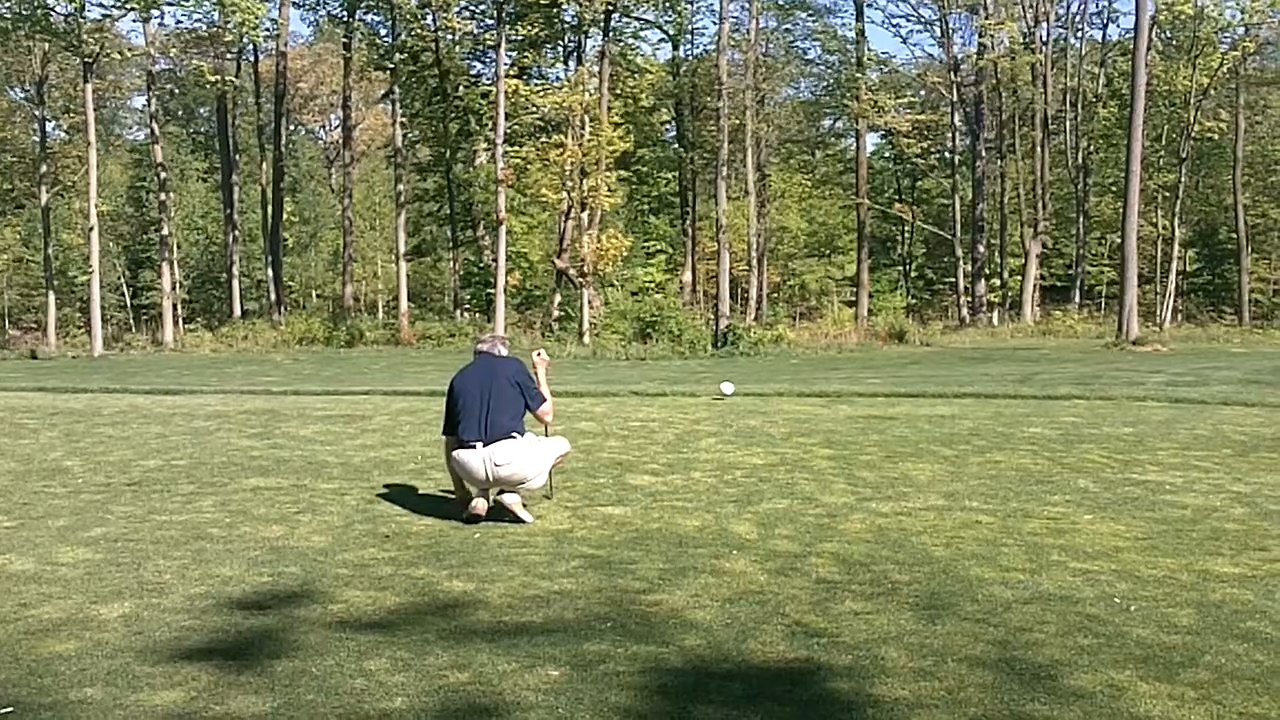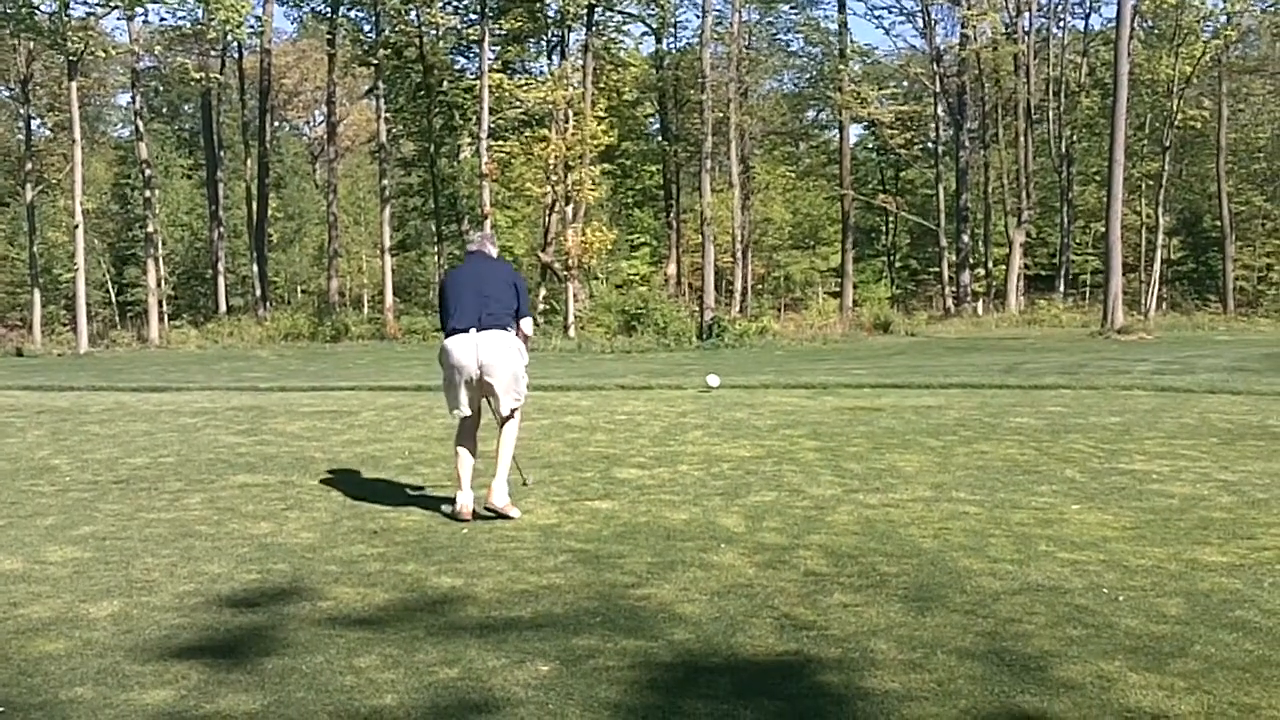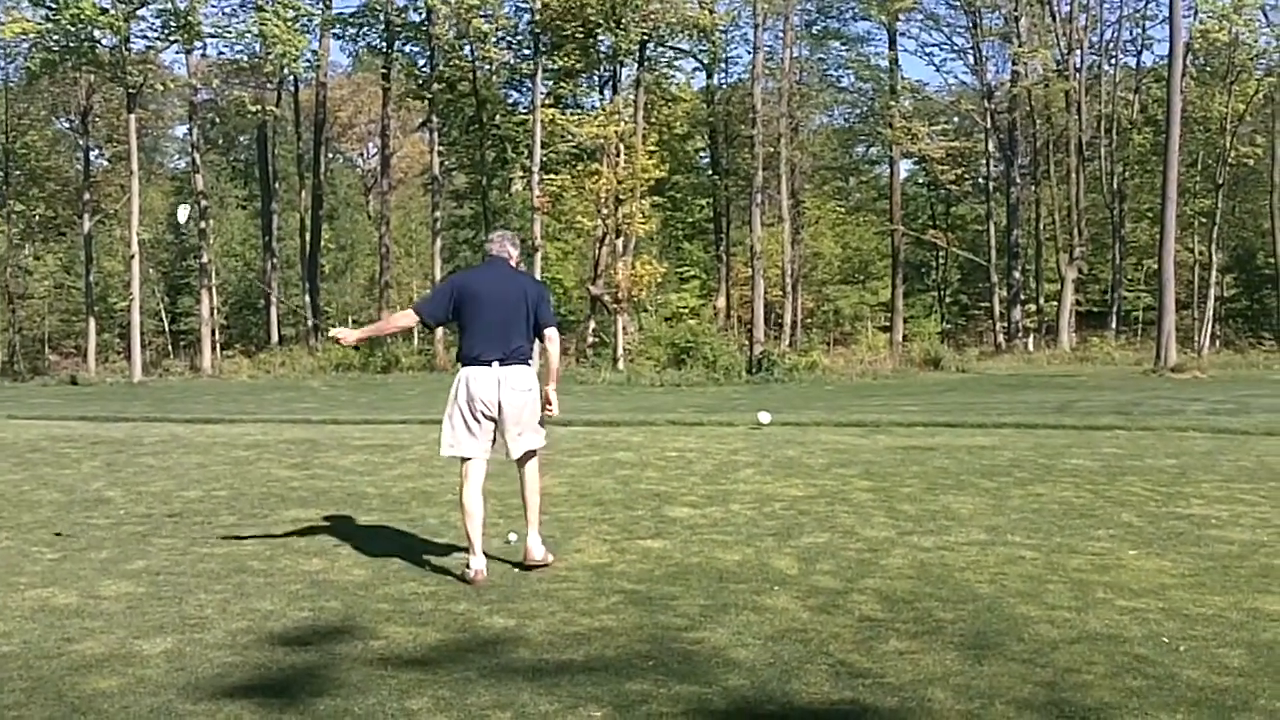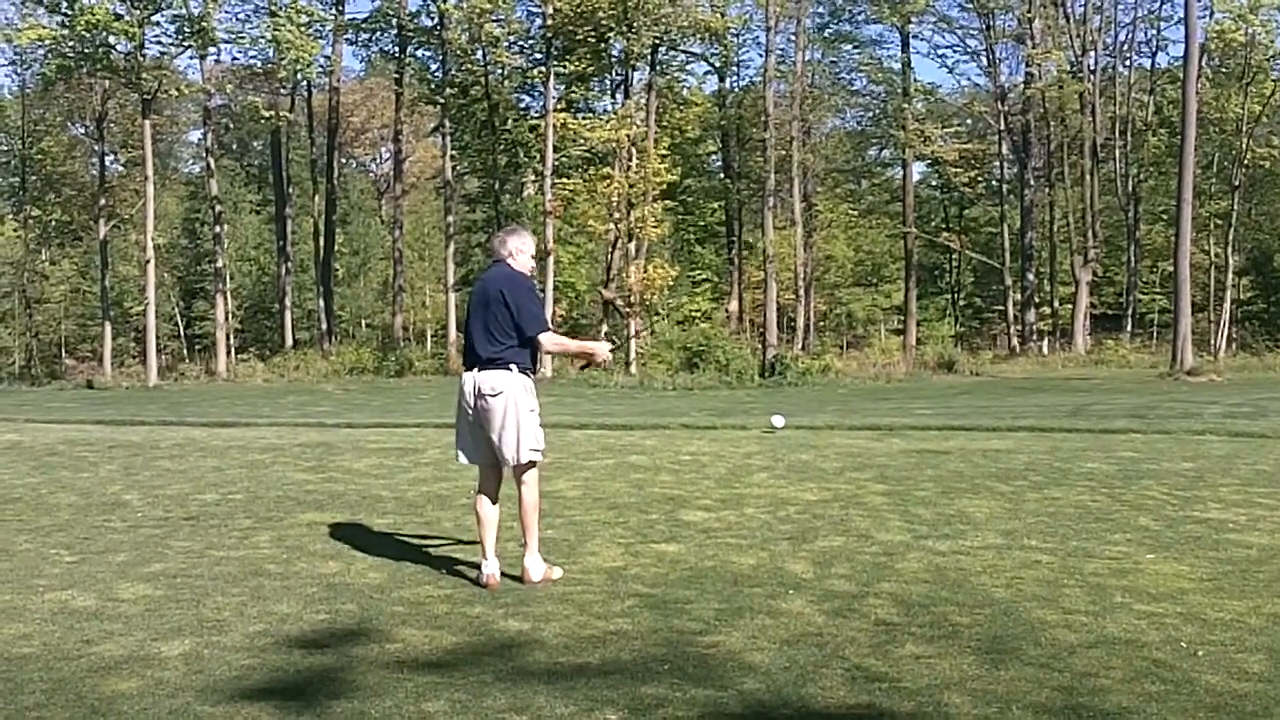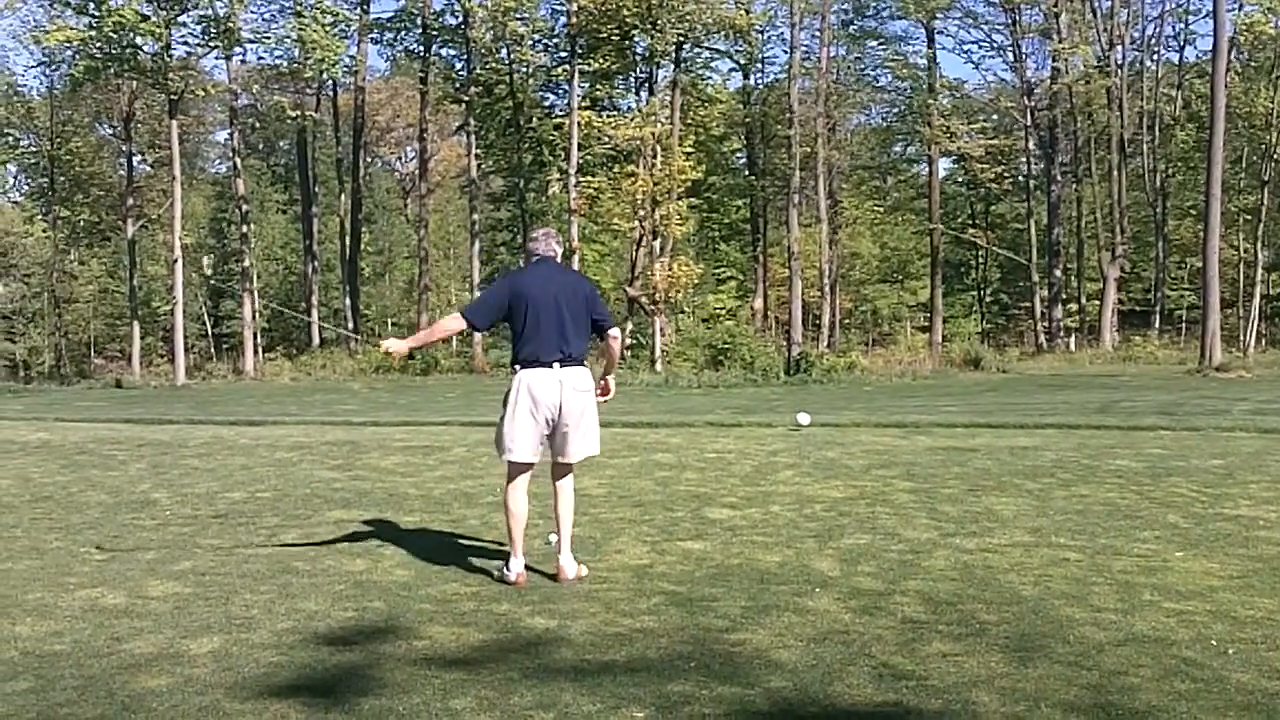
dt=1s
person 1, frame 1
left shoulder: (460, 378)
right shoulder: (513, 366)
left elbow: (450, 444)
right elbow: (546, 416)
left wrist: (459, 487)
right wrist: (541, 372)
left hip: (470, 467)
right hip: (510, 459)
right knee: (562, 445)
left ankle: (480, 498)
right ankle: (511, 492)
person 1, frame 2
left shoulder: (451, 275)
right shoulder: (508, 271)
right elbow: (526, 329)
right wrist: (517, 355)
left hip: (458, 347)
right hip: (499, 344)
left knee: (467, 422)
right knee: (509, 417)
left ankle: (463, 499)
right ankle: (498, 492)
person 1, frame 3
left shoulder: (462, 281)
right shoulder: (531, 286)
left elbow: (410, 318)
right elbow: (551, 339)
left wrist: (359, 334)
right wrist: (549, 387)
left hip: (474, 380)
right hip: (517, 379)
left knee: (472, 475)
right knee: (528, 459)
left ankle: (475, 560)
right ankle: (534, 544)
person 1, frame 4
left shoulder: (485, 282)
right shoulder: (517, 283)
right elbow: (546, 341)
left wrist: (581, 347)
right wrist: (590, 349)
left hip: (476, 383)
right hip: (508, 382)
left knee: (488, 478)
right knee: (527, 475)
left ankle: (489, 565)
right ankle: (533, 562)
person 1, frame 5
left shoulder: (514, 283)
right shoulder: (580, 283)
left elbow: (460, 322)
right elbow: (613, 336)
left wrist: (409, 343)
right wrist: (608, 374)
left hip: (532, 382)
right hip: (571, 382)
left knee: (517, 479)
right knee: (563, 474)
left ankle: (515, 564)
right ankle: (567, 561)
